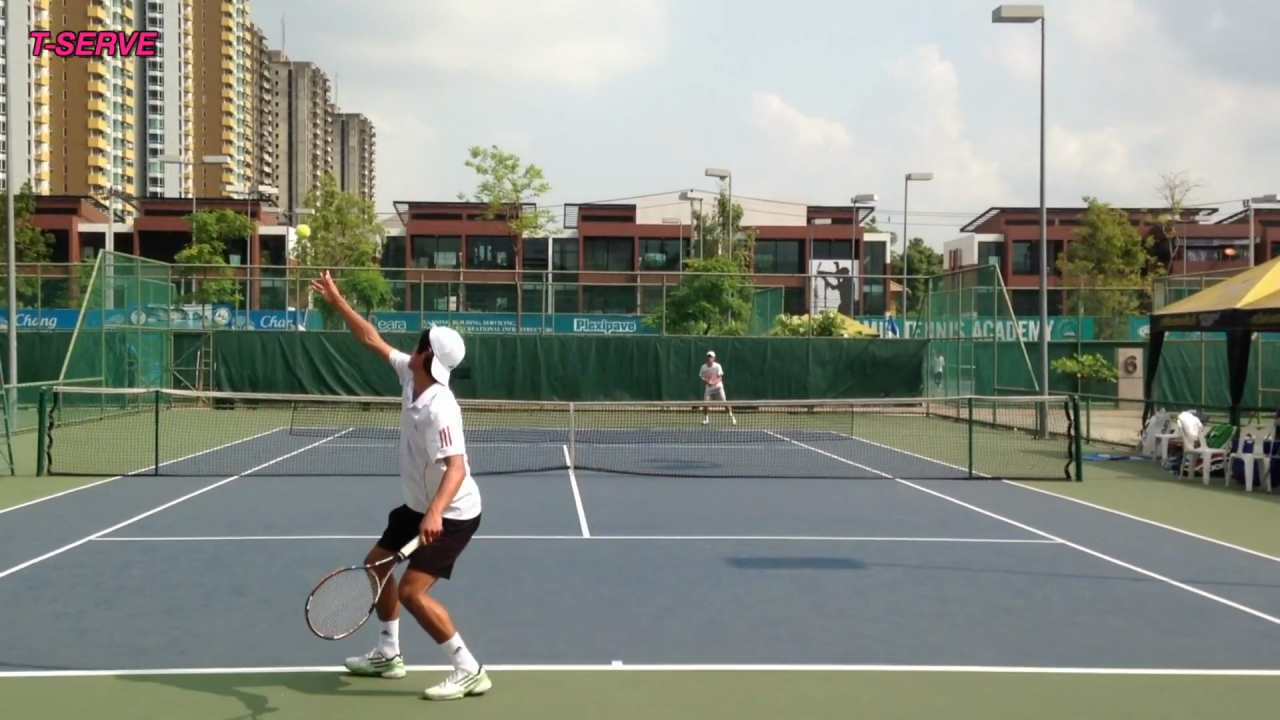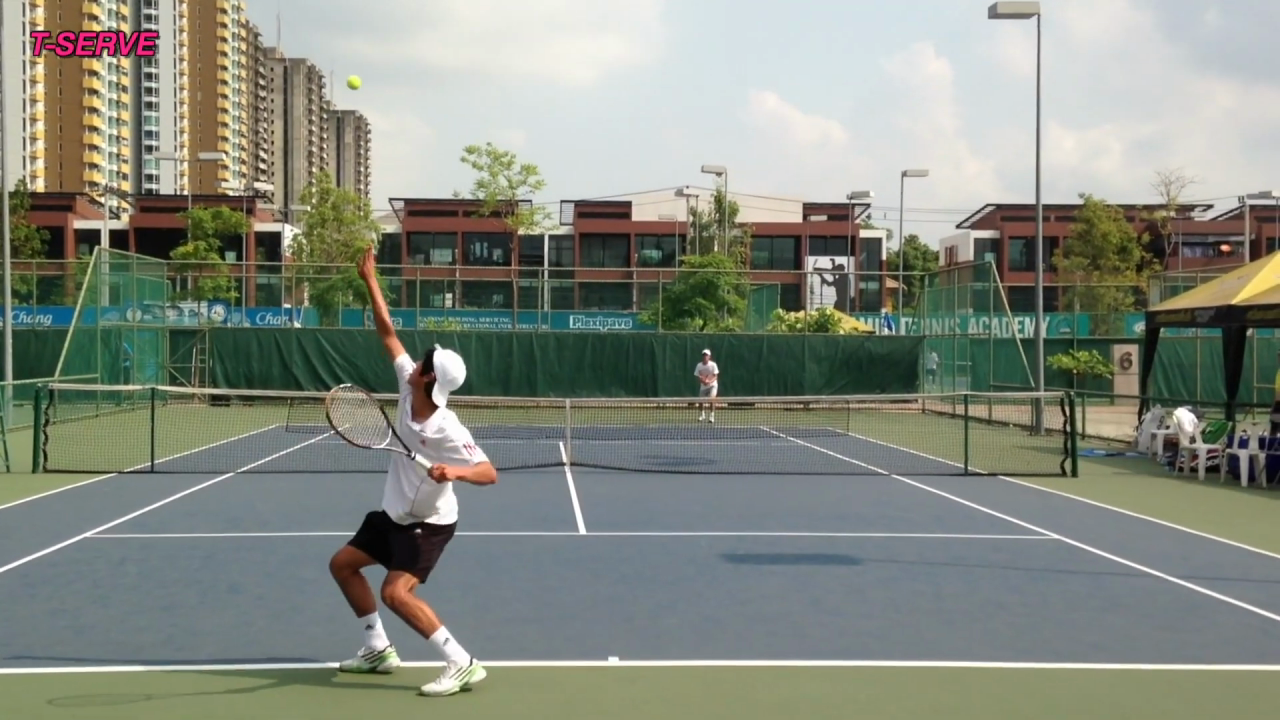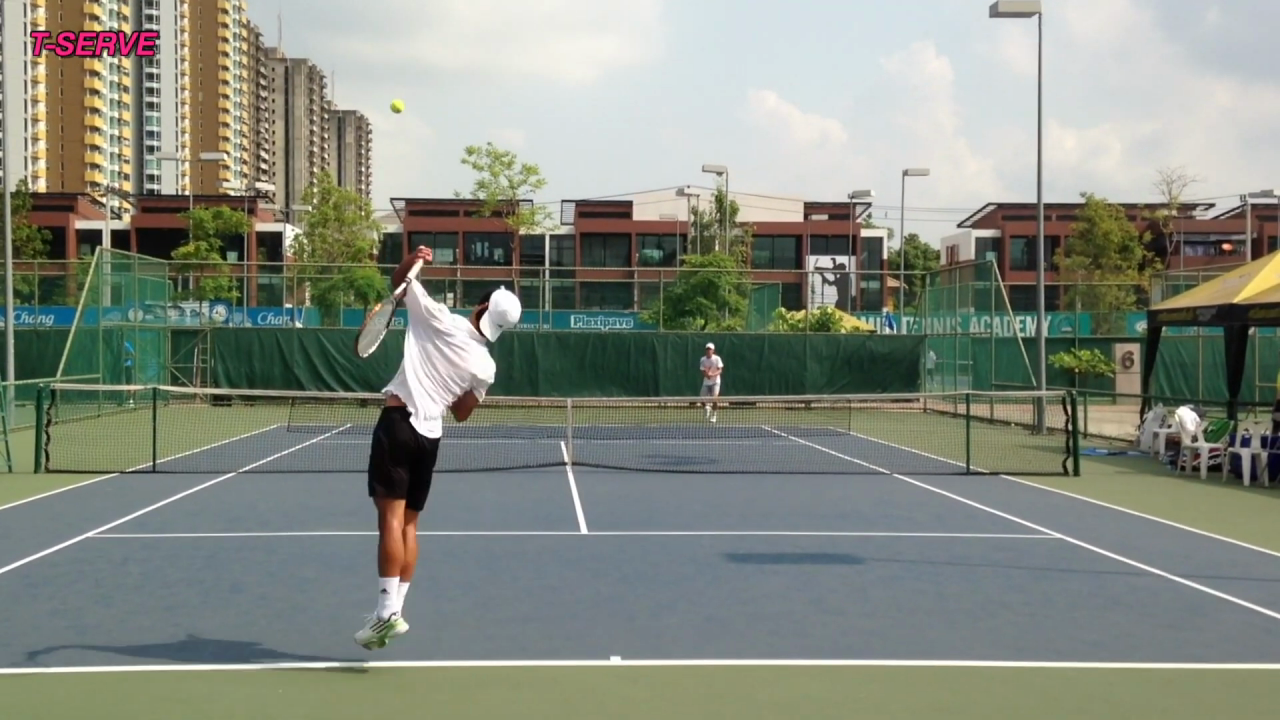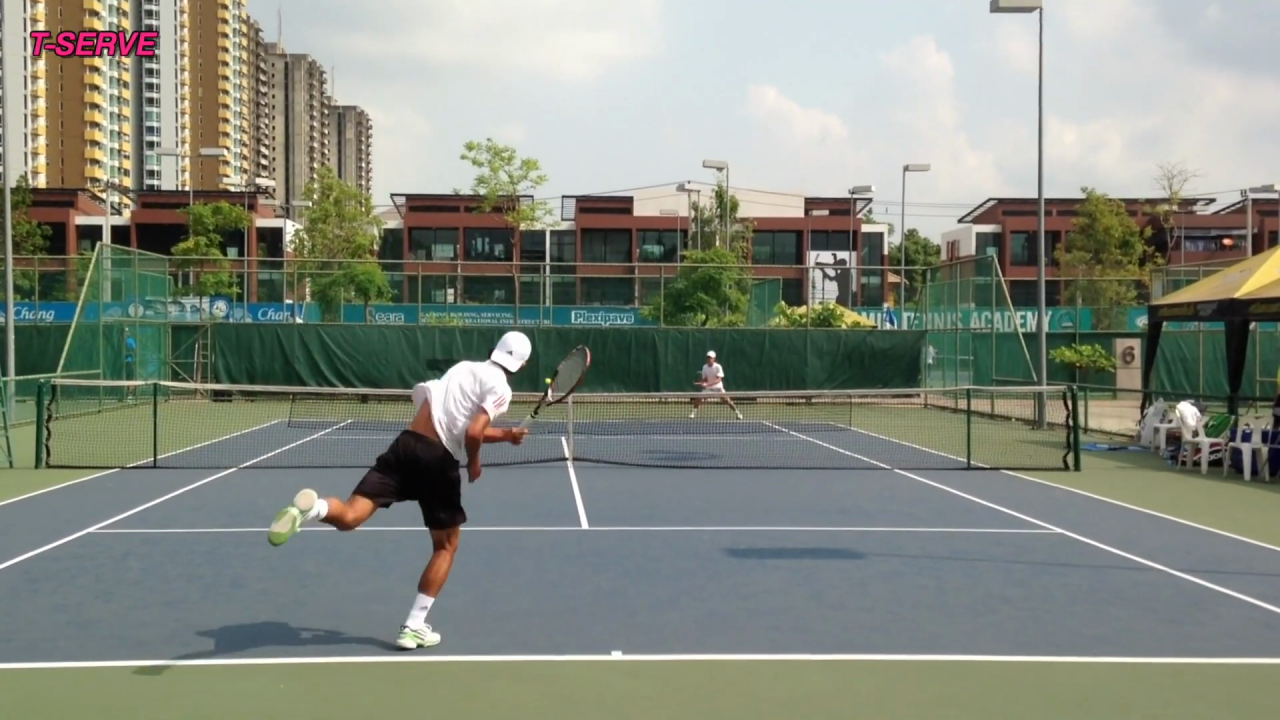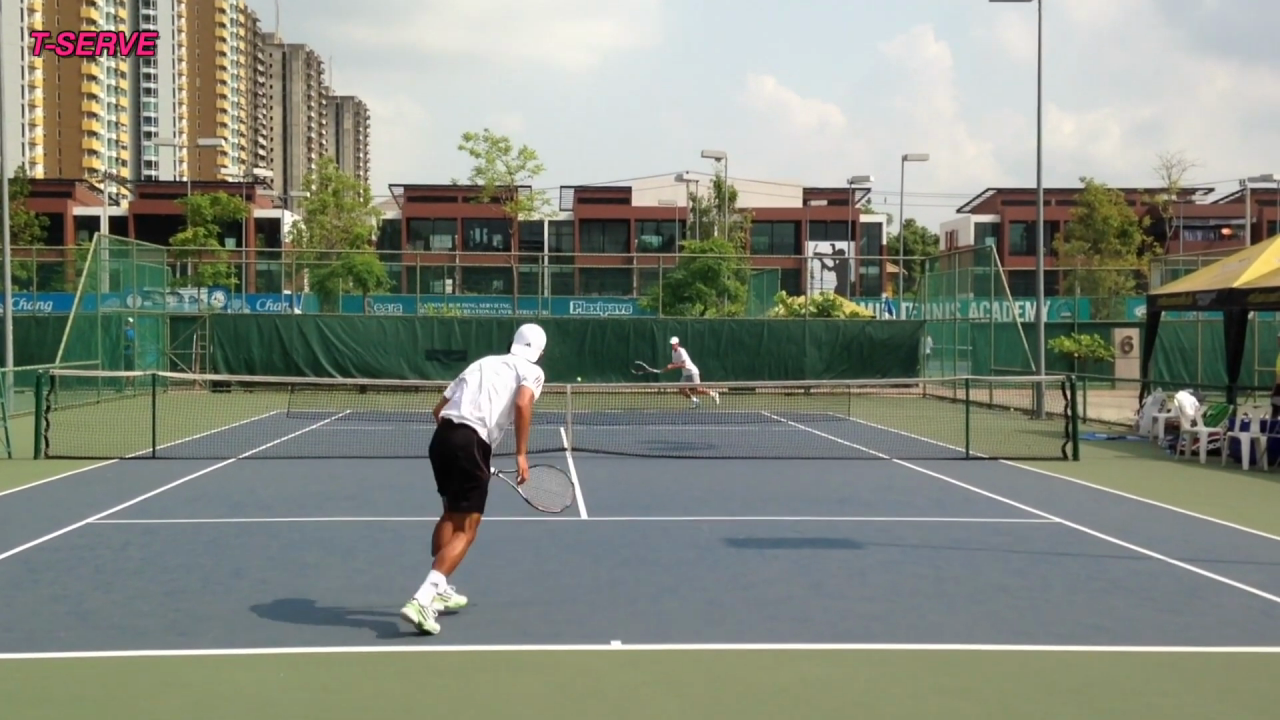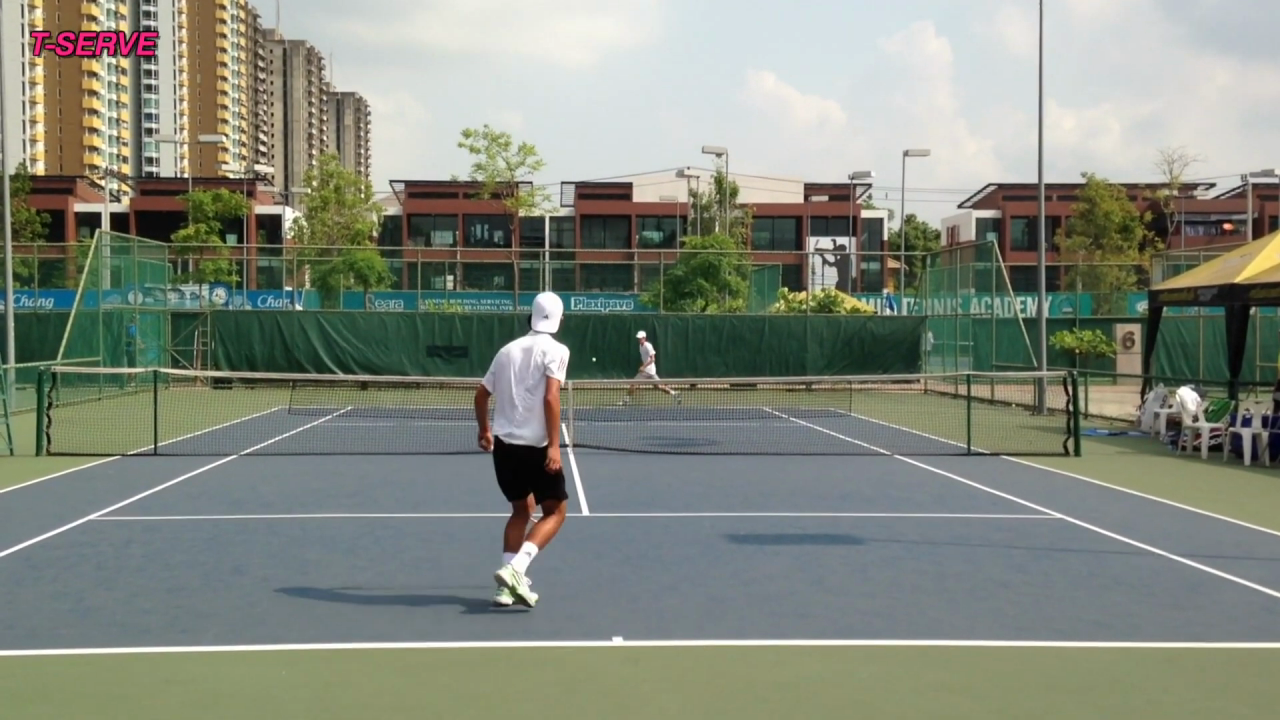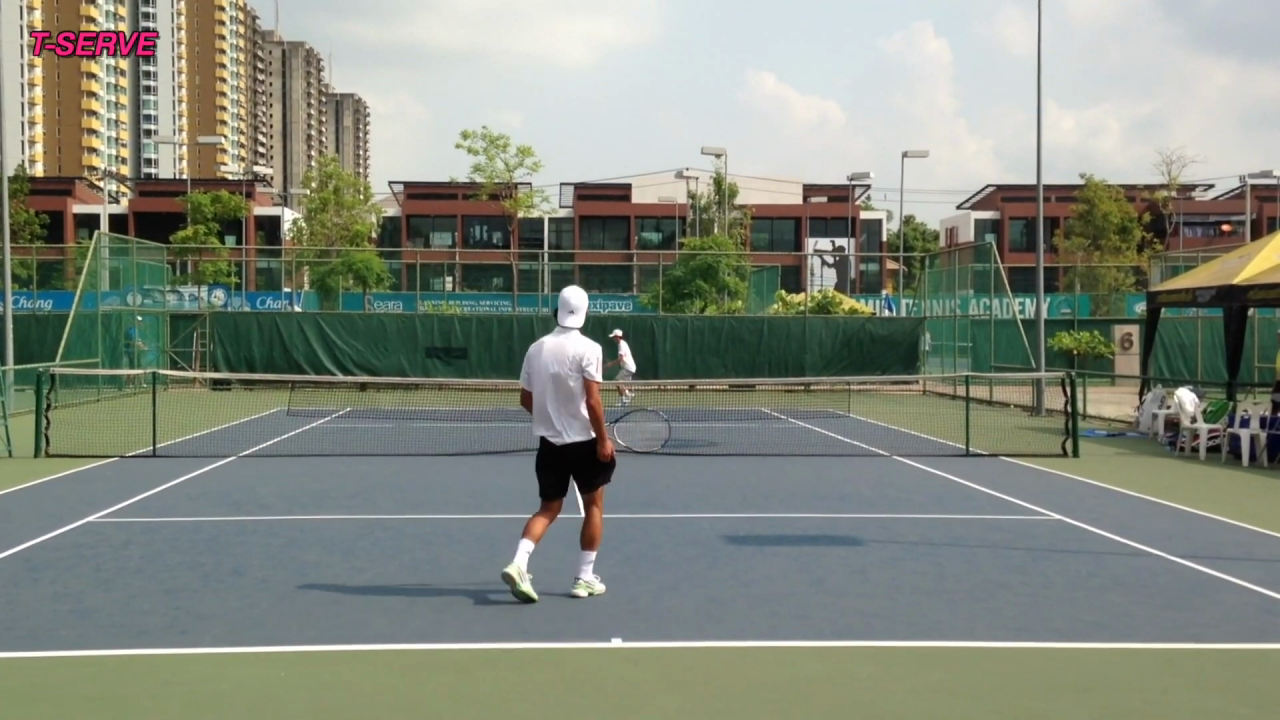
dt=0.3s
person 1, frame 1
left shoulder: (439, 412)
right shoulder: (412, 377)
left elbow: (456, 471)
right elbow: (372, 338)
left wrist: (434, 515)
right wrist: (336, 300)
left hip: (454, 516)
right hip: (418, 508)
left knee: (411, 591)
right knee: (379, 565)
left ankle: (469, 671)
right ankle: (387, 655)
person 1, frame 2
left shoulder: (448, 430)
right shoulder: (410, 389)
left elbow: (489, 472)
right elbow: (387, 334)
left wrist: (455, 471)
right wrist: (370, 281)
left hip: (429, 522)
right hip: (394, 515)
left knee: (396, 592)
right knee: (342, 564)
left ankle: (462, 663)
right ankle: (379, 648)
person 1, frame 3
left shoulder: (442, 321)
right shoulder: (485, 366)
left elbow: (401, 285)
left wrist: (413, 260)
left hip: (396, 424)
right hip: (427, 437)
left knee: (390, 518)
right knee: (407, 523)
left ankle: (389, 613)
right ankle: (392, 608)
person 1, frame 4
left shoulder: (466, 367)
right shoulder: (500, 388)
right elbow: (474, 434)
left wrist: (504, 434)
right wrist: (474, 463)
left hip: (407, 445)
right hip: (438, 462)
left knee: (348, 515)
right knee: (446, 546)
left ankle: (310, 507)
right ankle: (414, 627)
person 1, frame 5
left shoulder: (481, 363)
right shoulder: (531, 371)
left elbow: (440, 408)
right elbow: (522, 404)
right wrist: (521, 454)
left hip: (443, 437)
right hip: (472, 442)
left knee: (452, 513)
right knee: (465, 531)
left ankle: (440, 591)
right ankle: (421, 602)
person 1, frame 6
left shoulder: (506, 350)
right shoulder: (555, 350)
left elbow: (481, 395)
right elbow: (551, 399)
left wrist: (484, 431)
right wrist: (554, 446)
left hip: (502, 444)
right hip: (534, 445)
left knee: (521, 511)
right knee: (555, 512)
left ankle: (509, 585)
right ankle: (514, 571)
person 1, frame 7
left shoulder: (536, 349)
right shoulder: (588, 349)
left elbow: (526, 398)
right elbow: (593, 400)
right wrist: (604, 439)
left hip: (549, 442)
right hip: (584, 439)
left knee: (547, 509)
right knee: (593, 506)
left ankle: (518, 564)
right ankle: (585, 578)
